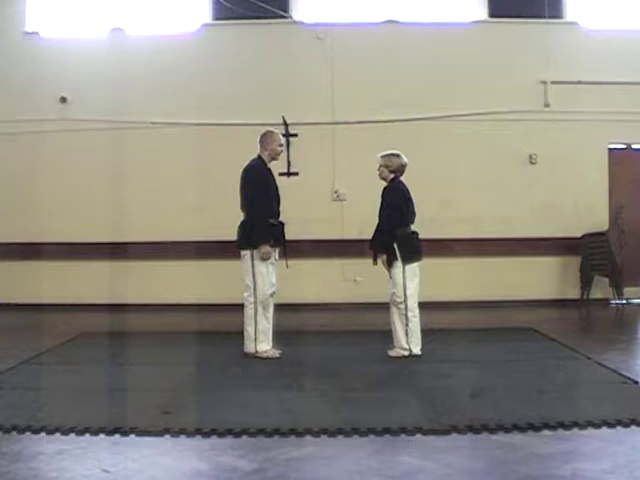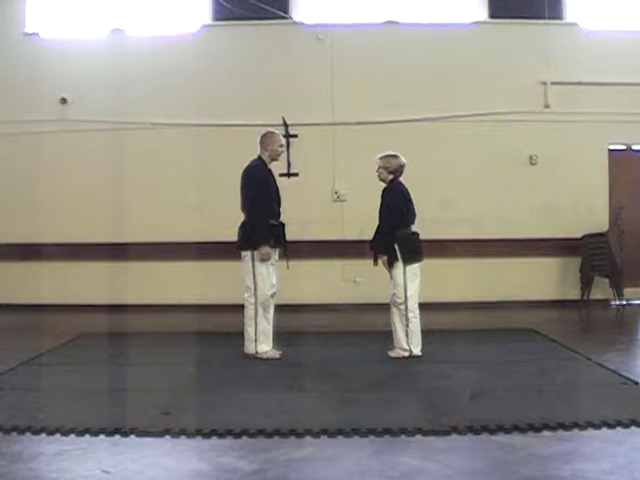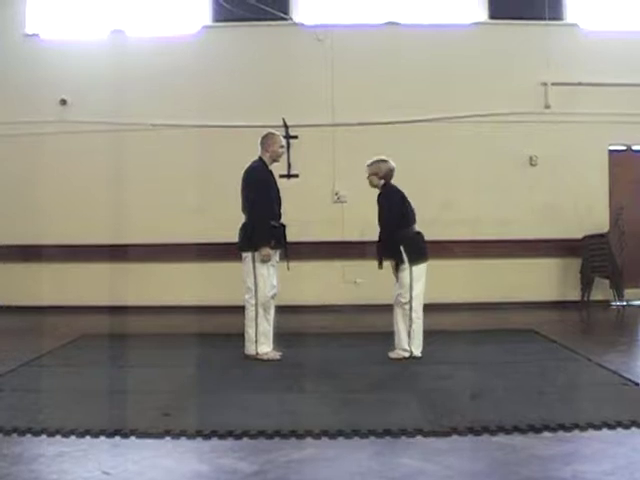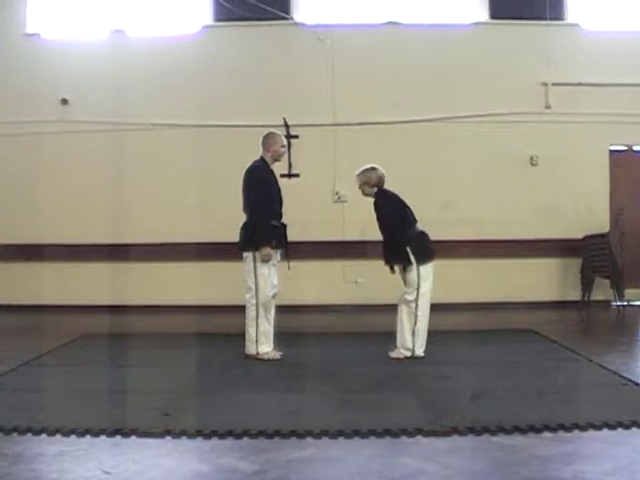
dt=0.2s
person 1, frame 1
left shoulder: (262, 170)
right shoulder: (255, 170)
right elbow: (254, 210)
right wrist: (263, 243)
left hip: (264, 240)
right hip: (257, 242)
left knee: (266, 292)
right knee: (258, 293)
left ankle: (262, 342)
right ankle: (256, 345)
person 1, frame 2
left shoulder: (262, 170)
right shoulder: (255, 171)
right elbow: (254, 211)
right wrist: (263, 244)
left hip: (265, 241)
right hip: (257, 243)
left knee: (267, 292)
right knee: (258, 294)
left ankle: (262, 343)
right ankle: (256, 346)
person 1, frame 3
left shoulder: (263, 172)
right shoulder: (256, 172)
right elbow: (255, 212)
right wrist: (263, 245)
left hip: (265, 241)
right hip: (258, 243)
left knee: (267, 294)
right knee: (259, 295)
left ankle: (262, 344)
right ankle: (257, 347)
person 1, frame 4
left shoulder: (264, 171)
right shoulder: (257, 171)
right elbow: (256, 211)
right wrist: (264, 244)
left hip: (266, 241)
right hip: (259, 243)
left knee: (267, 293)
right knee: (260, 294)
left ankle: (263, 344)
right ankle: (257, 347)
person 2, frame 1
left shoulder: (393, 190)
right shoulder: (399, 188)
left elbow: (388, 223)
left wrist: (382, 250)
right wrist: (385, 249)
left hip: (401, 252)
right hip: (404, 249)
left knee: (404, 299)
right knee: (399, 299)
left ankle: (410, 347)
right ankle: (405, 345)
person 2, frame 2
left shoulder: (392, 190)
right shoulder: (398, 189)
left elbow: (388, 224)
left wrist: (382, 251)
right wrist: (386, 250)
left hip: (403, 252)
right hip: (405, 250)
left knee: (404, 300)
right knee: (399, 299)
left ankle: (410, 347)
right ankle: (405, 346)
person 2, frame 3
left shoulder: (388, 195)
right shoulder: (391, 193)
left elbow: (390, 229)
left wrist: (388, 256)
right wrist: (392, 255)
left hip: (410, 254)
right hip: (411, 252)
left knee: (409, 300)
right knee: (403, 300)
left ankle: (410, 348)
right ankle: (406, 346)
person 2, frame 4
left shoulder: (383, 201)
right shoulder: (385, 199)
left elbow: (393, 233)
left wrist: (395, 260)
right wrist: (398, 260)
left hip: (416, 254)
right hip: (417, 252)
left knee: (415, 300)
right knee: (408, 300)
left ankle: (413, 348)
right ankle: (407, 346)
